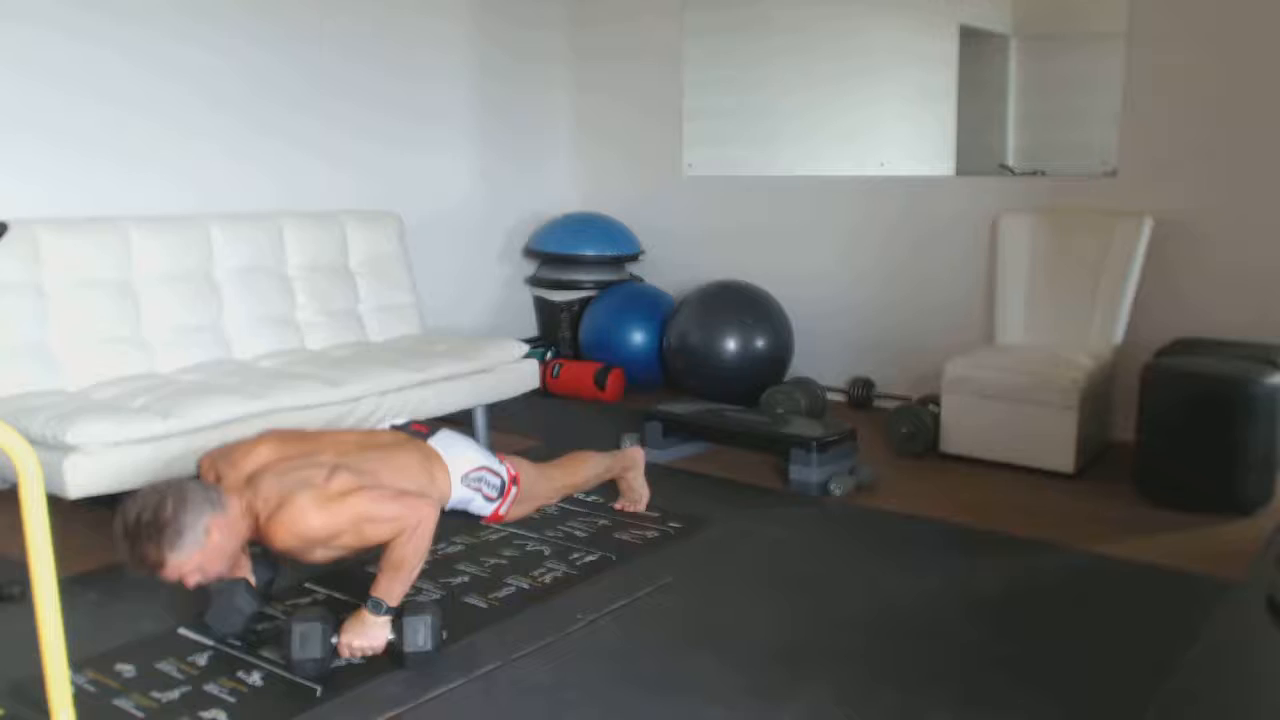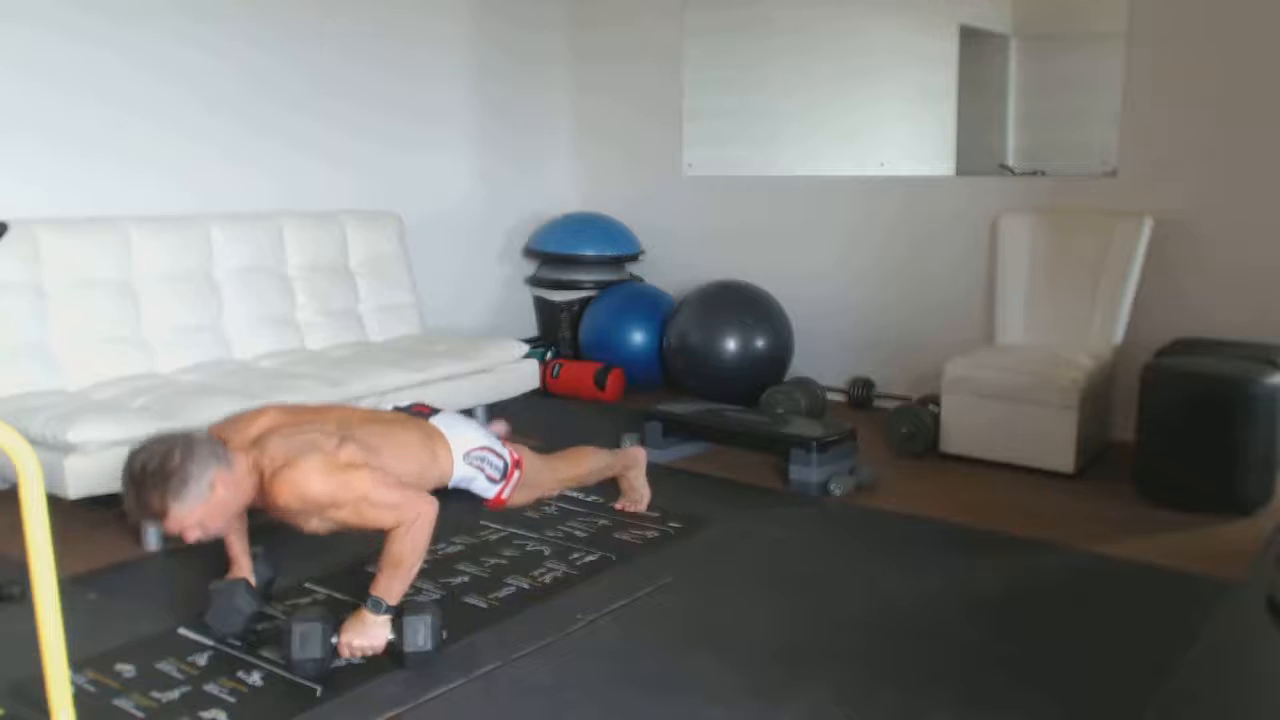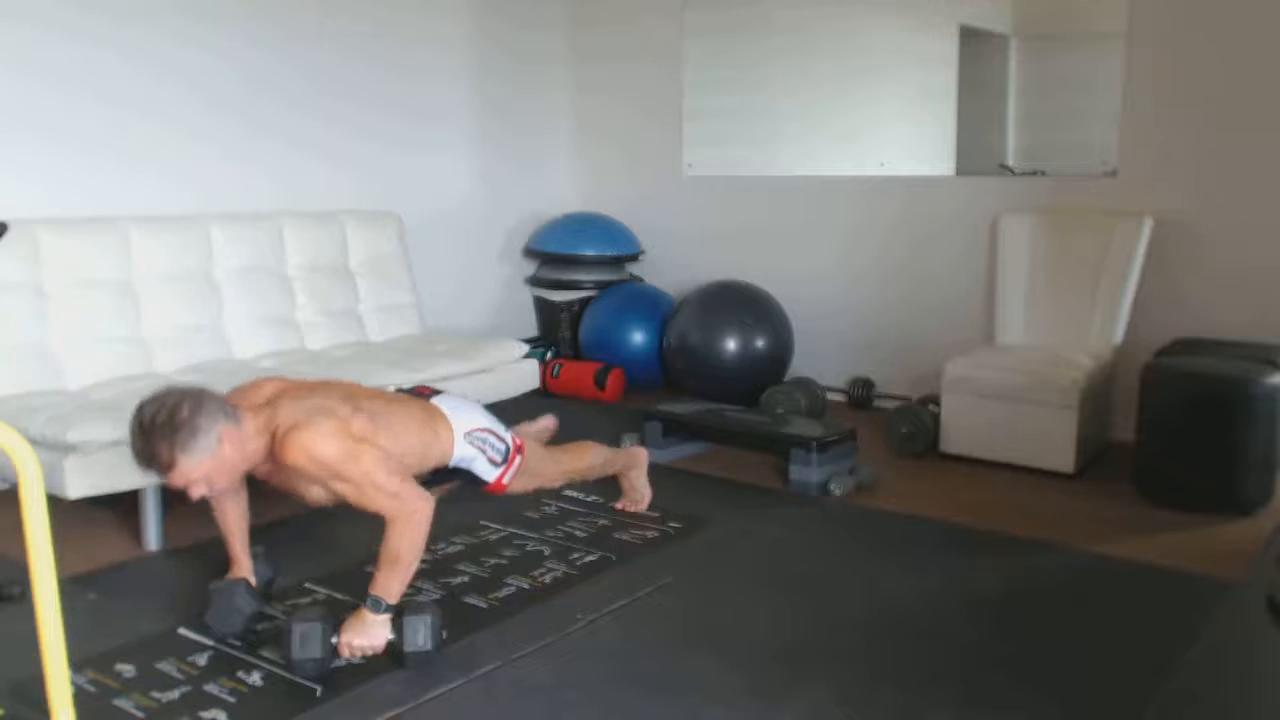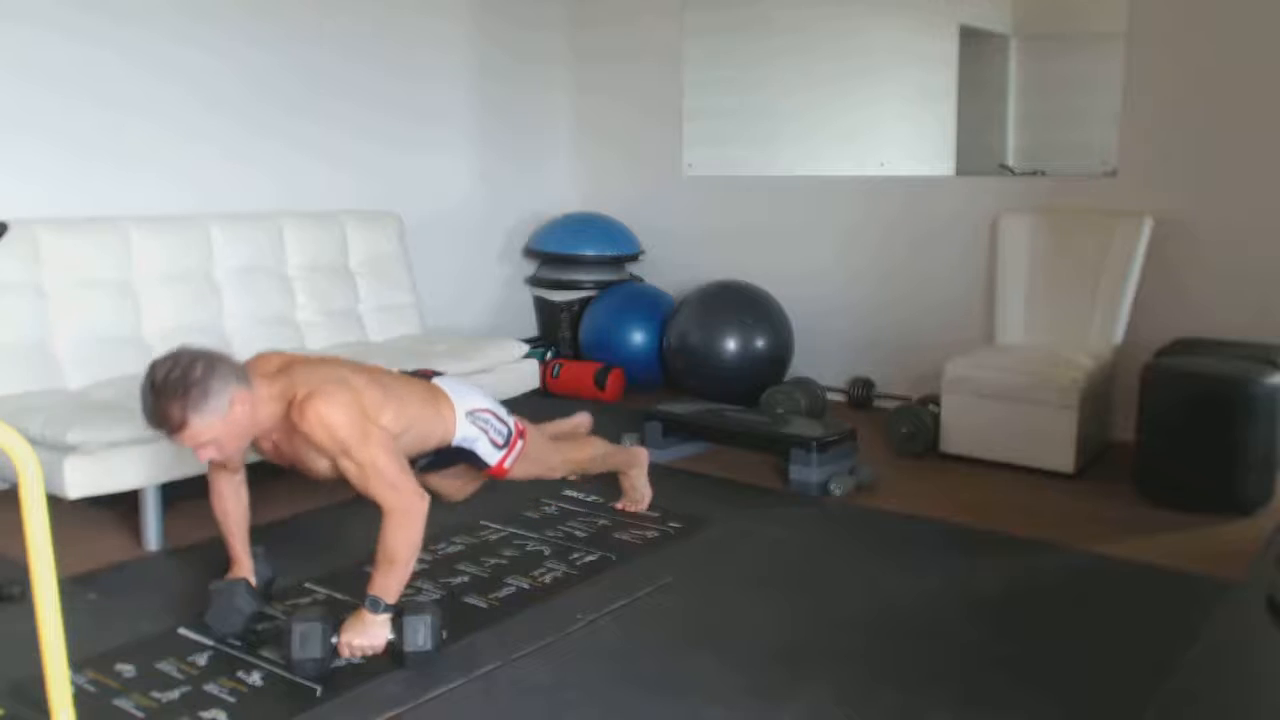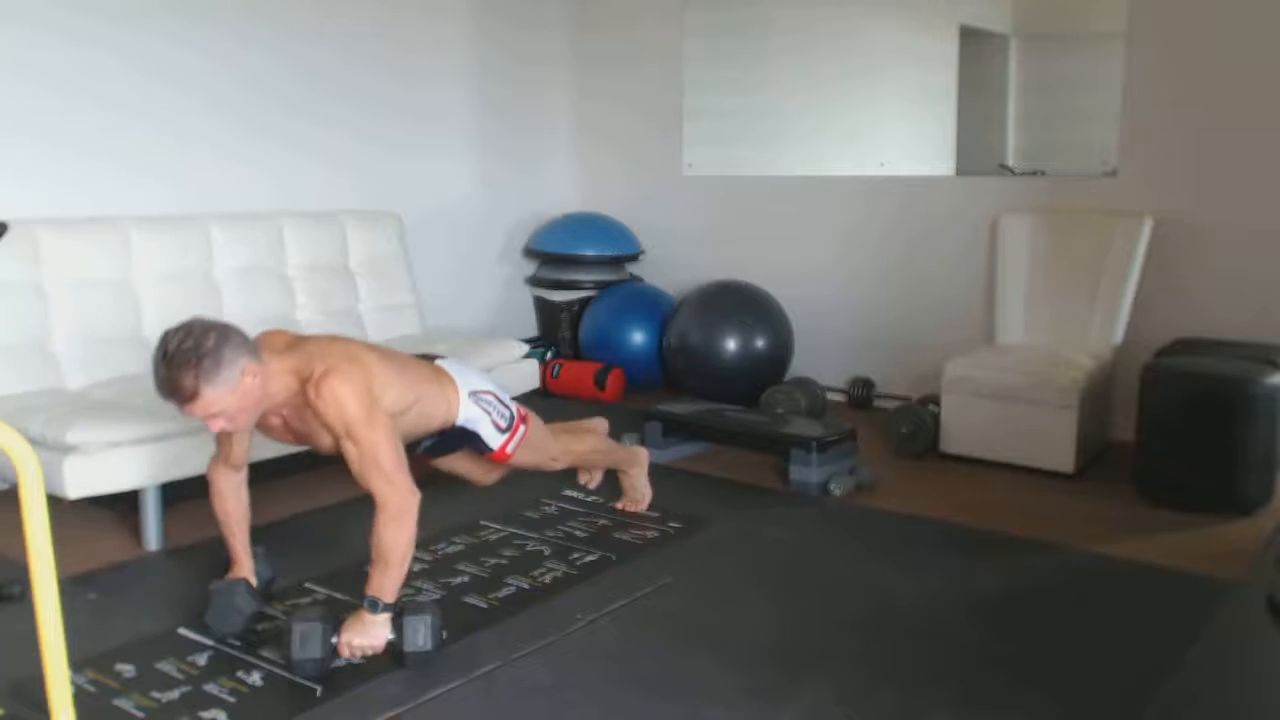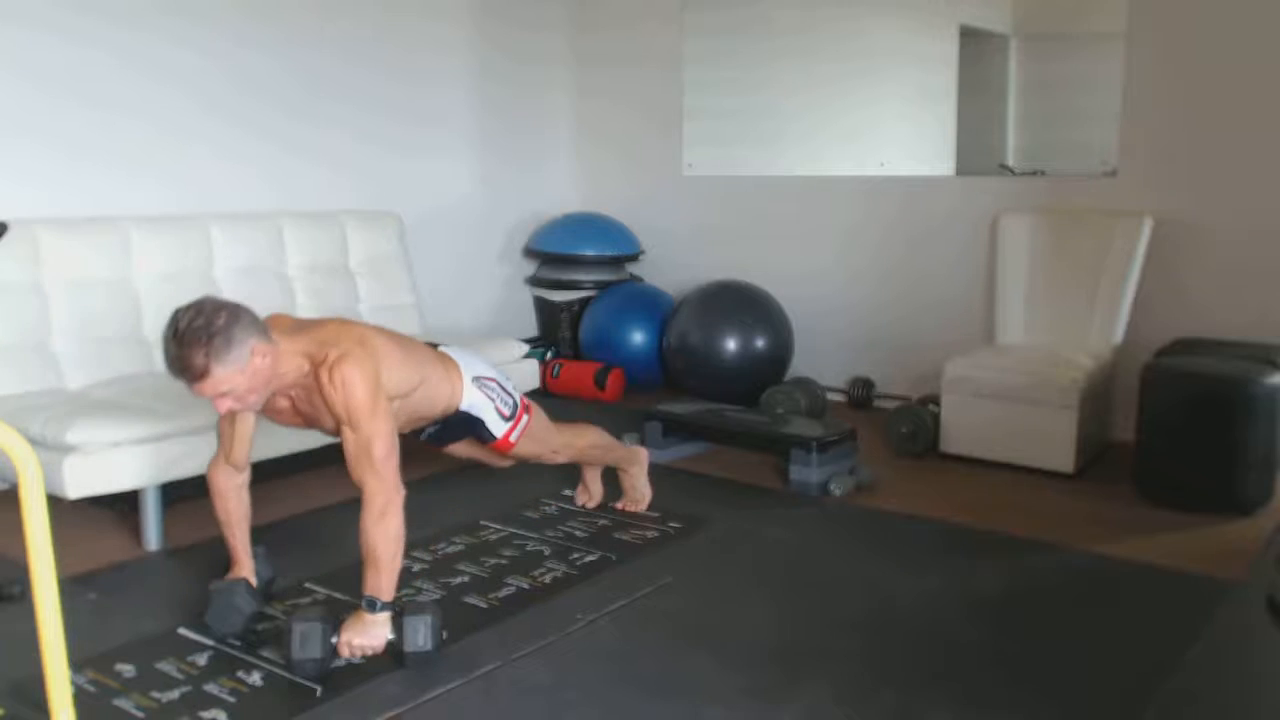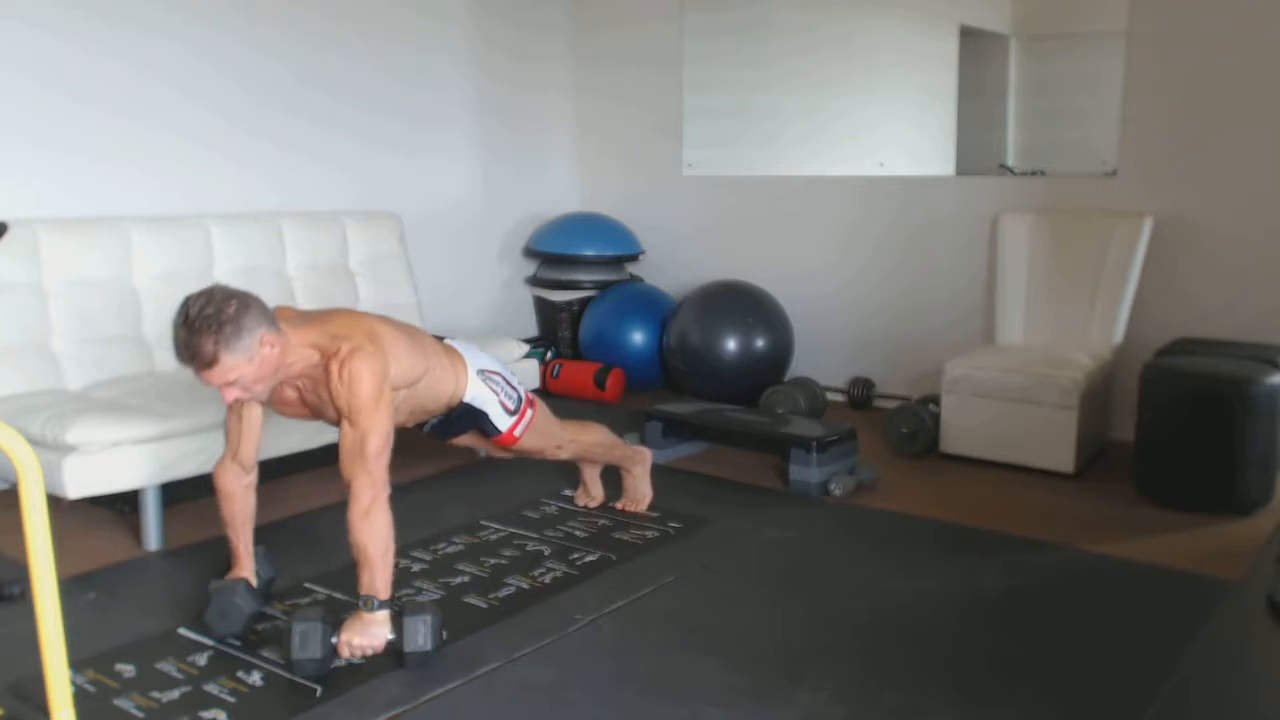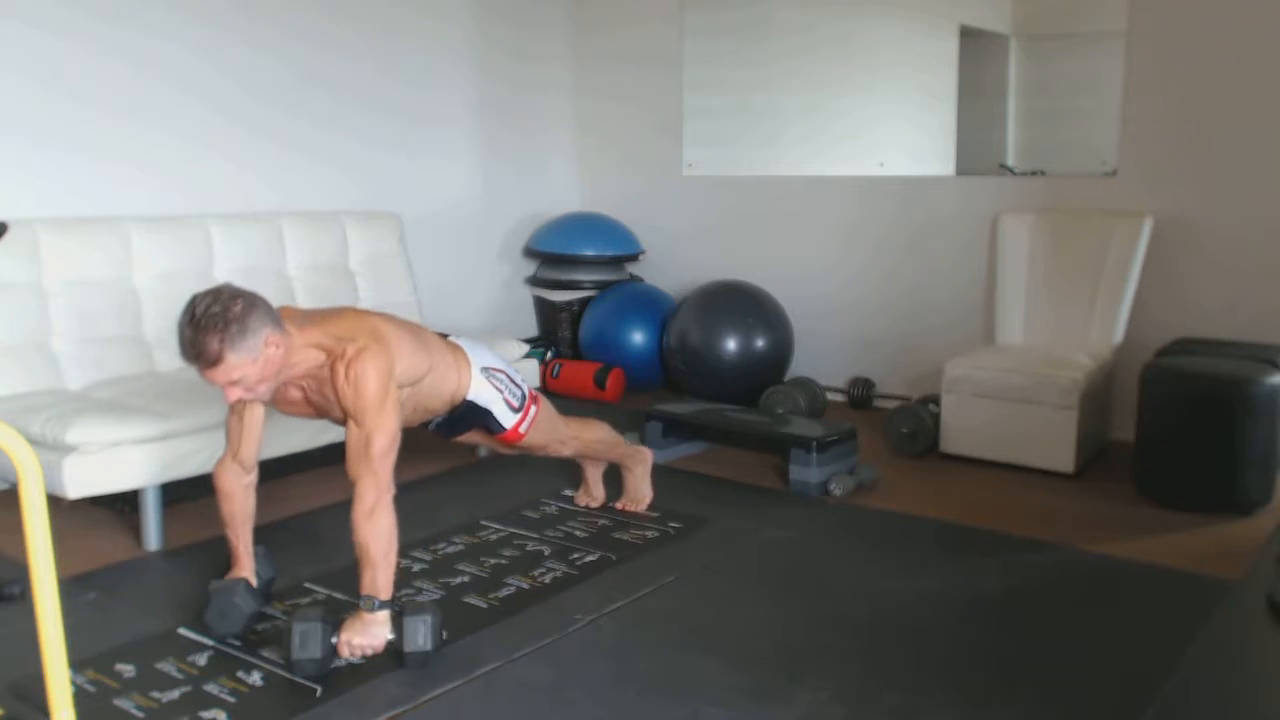
dt=0.1s
person 1, frame 1
left shoulder: (289, 518)
right shoulder: (215, 474)
left elbow: (421, 513)
left wrist: (376, 612)
right wrist: (242, 568)
left hip: (447, 466)
right hip: (402, 443)
left knee: (550, 485)
left ankle: (624, 461)
person 1, frame 2
left shoulder: (295, 483)
right shoulder: (224, 440)
left elbow: (421, 509)
left wrist: (377, 611)
right wrist: (242, 566)
left hip: (448, 447)
right hip: (404, 426)
left knee: (553, 476)
left ankle: (626, 459)
person 1, frame 3
left shoulder: (303, 443)
right shoulder: (231, 417)
left elbow: (414, 508)
left wrist: (376, 610)
right wrist: (241, 565)
left hip: (452, 431)
right hip: (412, 415)
left knee: (551, 472)
left ankle: (628, 461)
right ankle: (532, 431)
person 1, frame 4
left shoulder: (317, 412)
right shoulder: (241, 388)
left elbow: (408, 504)
right elbow: (227, 476)
left wrist: (376, 611)
right wrist: (242, 565)
left hip: (455, 414)
right hip: (415, 400)
left knee: (553, 463)
left ankle: (629, 458)
right ankle: (568, 425)
person 1, frame 5
left shoulder: (331, 387)
right shoulder: (242, 375)
left elbow: (400, 498)
right elbow: (227, 471)
left wrist: (375, 611)
right wrist: (242, 566)
left hip: (458, 399)
right hip: (419, 400)
left knee: (552, 455)
left ankle: (629, 459)
right ankle: (586, 426)
person 1, frame 6
left shoulder: (341, 372)
right shoulder: (252, 363)
left elbow: (383, 494)
right elbow: (228, 469)
left wrist: (375, 611)
right wrist: (242, 565)
left hip: (461, 386)
right hip: (424, 387)
left knee: (555, 446)
left ankle: (629, 458)
right ankle: (590, 475)
person 1, frame 7
left shoulder: (352, 362)
right shoulder: (253, 354)
left elbow: (368, 491)
right elbow: (236, 469)
left wrist: (373, 611)
right wrist: (243, 566)
left hip: (466, 380)
right hip: (427, 398)
left knee: (557, 442)
left ankle: (632, 459)
right ankle: (589, 467)
person 1, frame 8
left shoulder: (358, 362)
right shoulder: (258, 354)
left elbow: (373, 492)
right elbow: (236, 469)
left wrist: (374, 612)
right wrist: (243, 567)
left hip: (469, 378)
right hip: (432, 395)
left knee: (561, 438)
left ankle: (633, 458)
right ankle: (590, 464)
